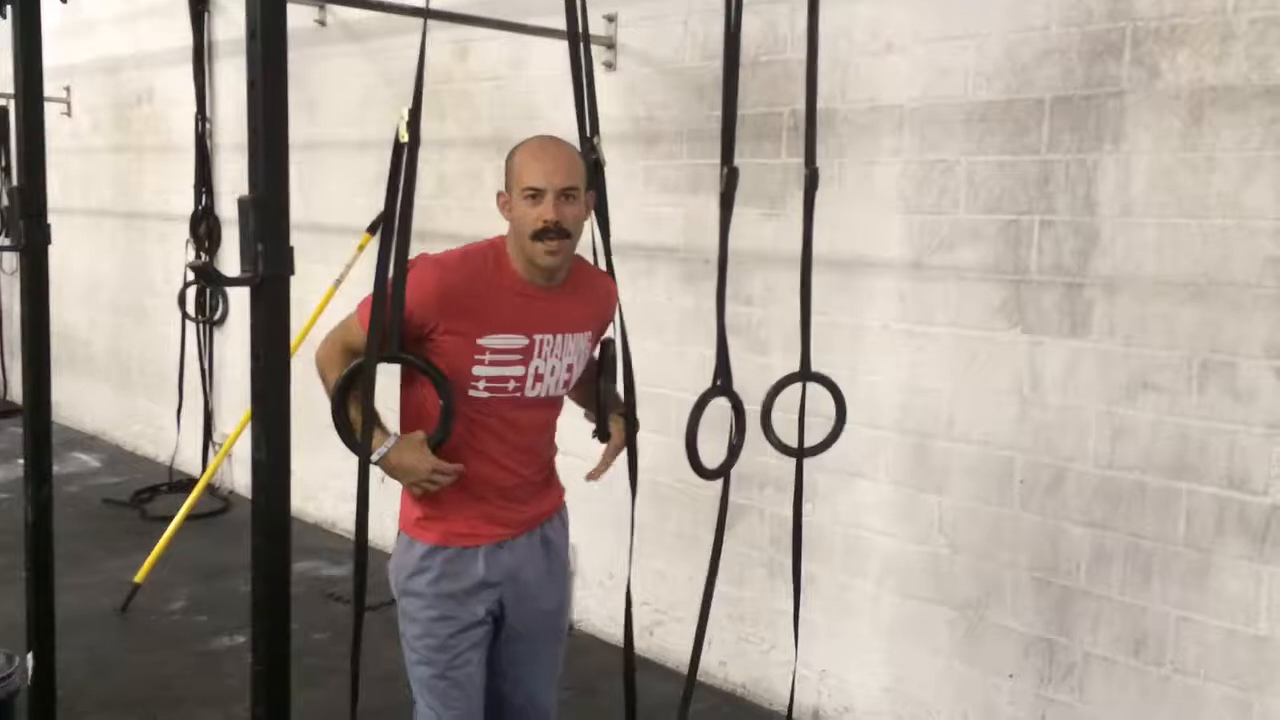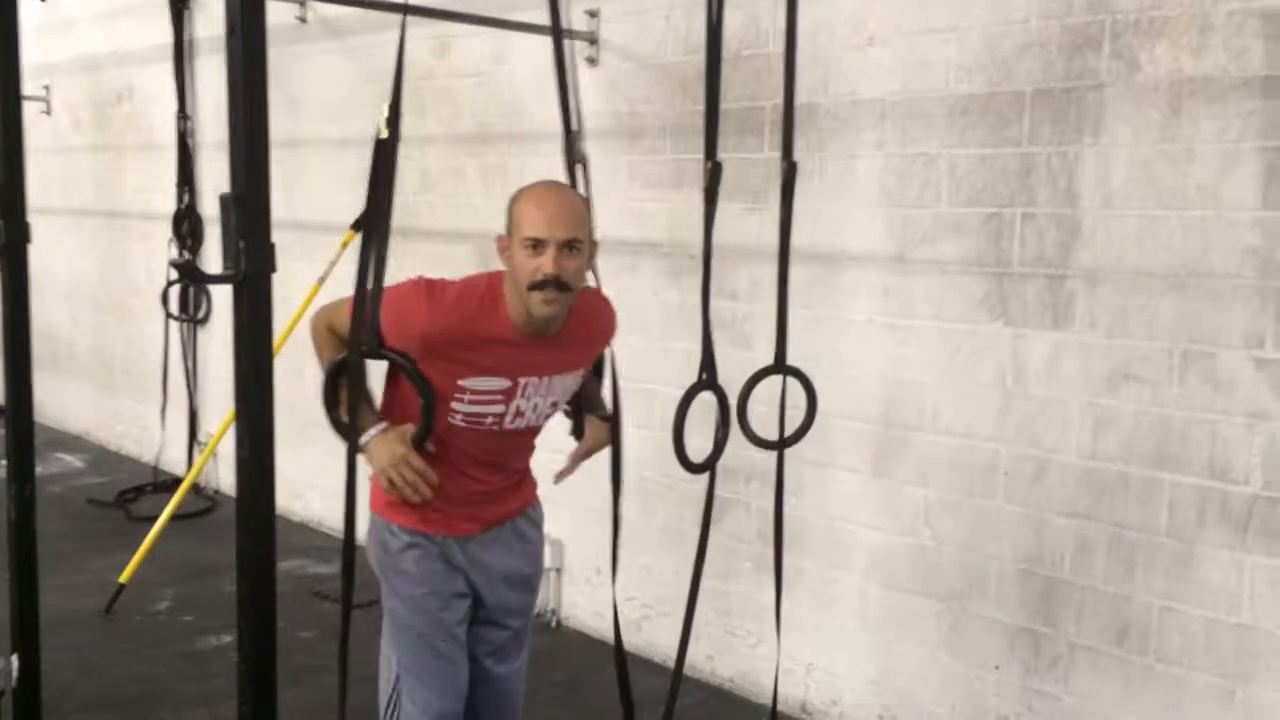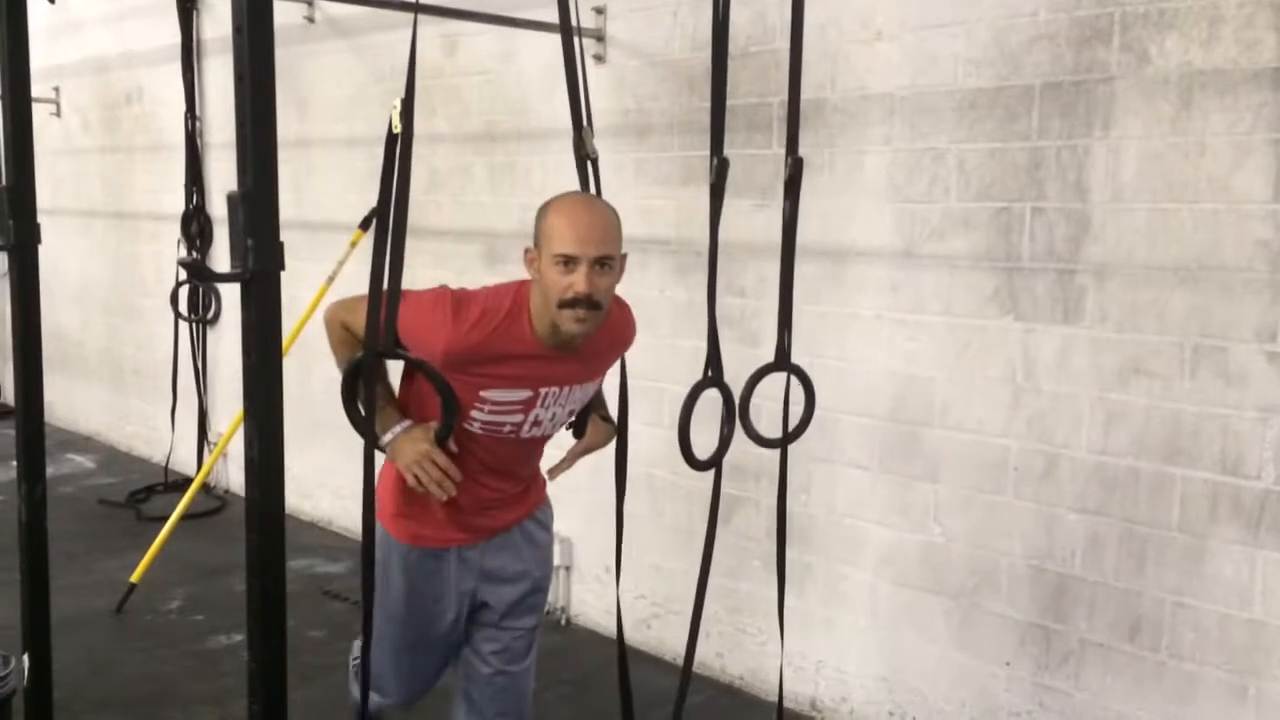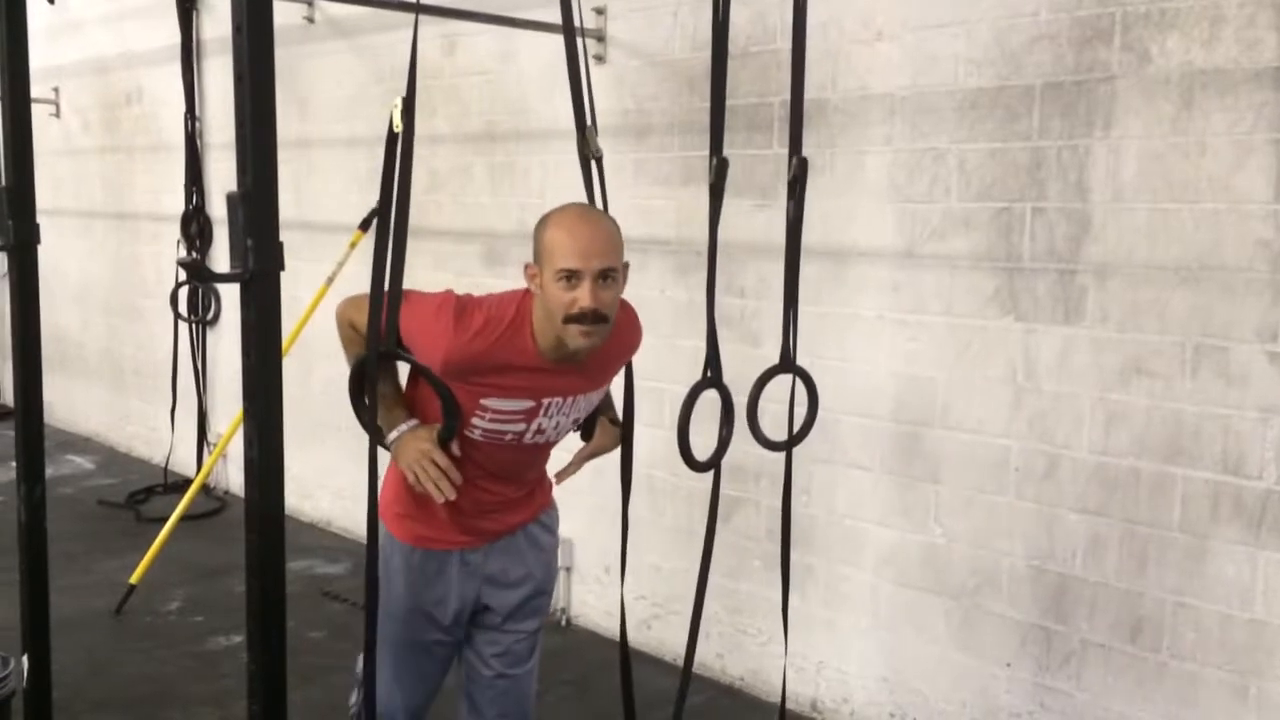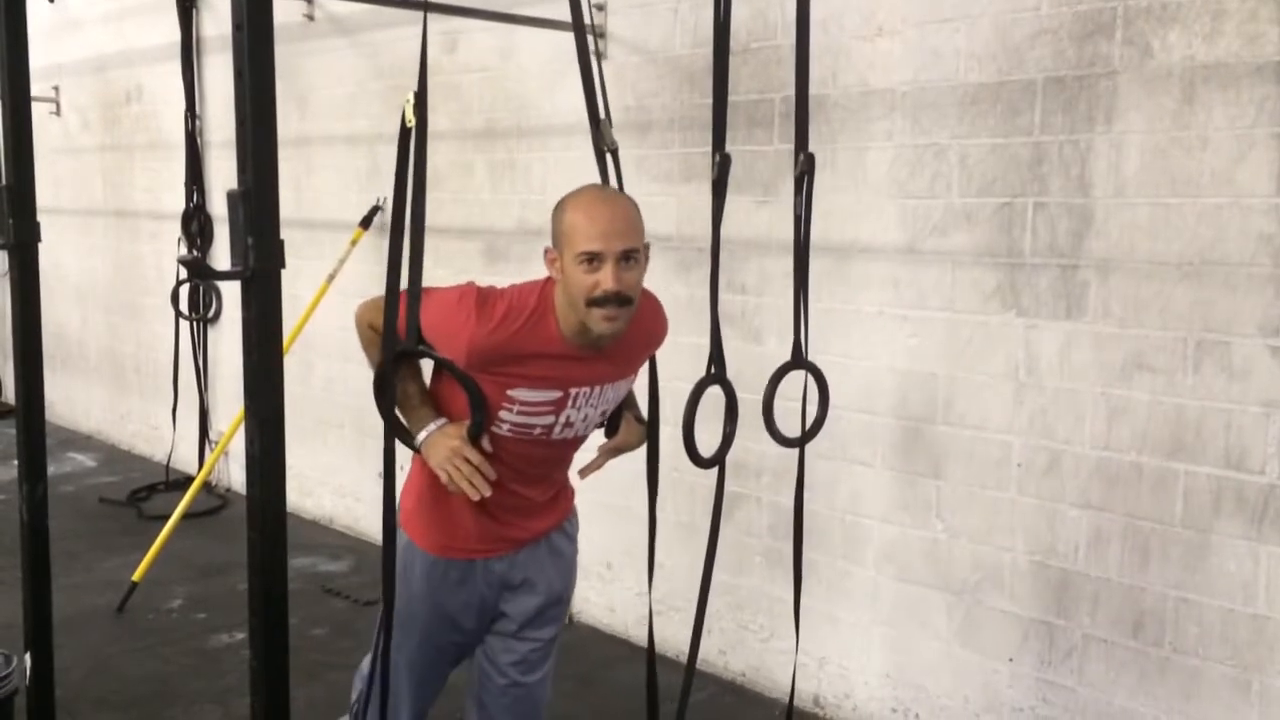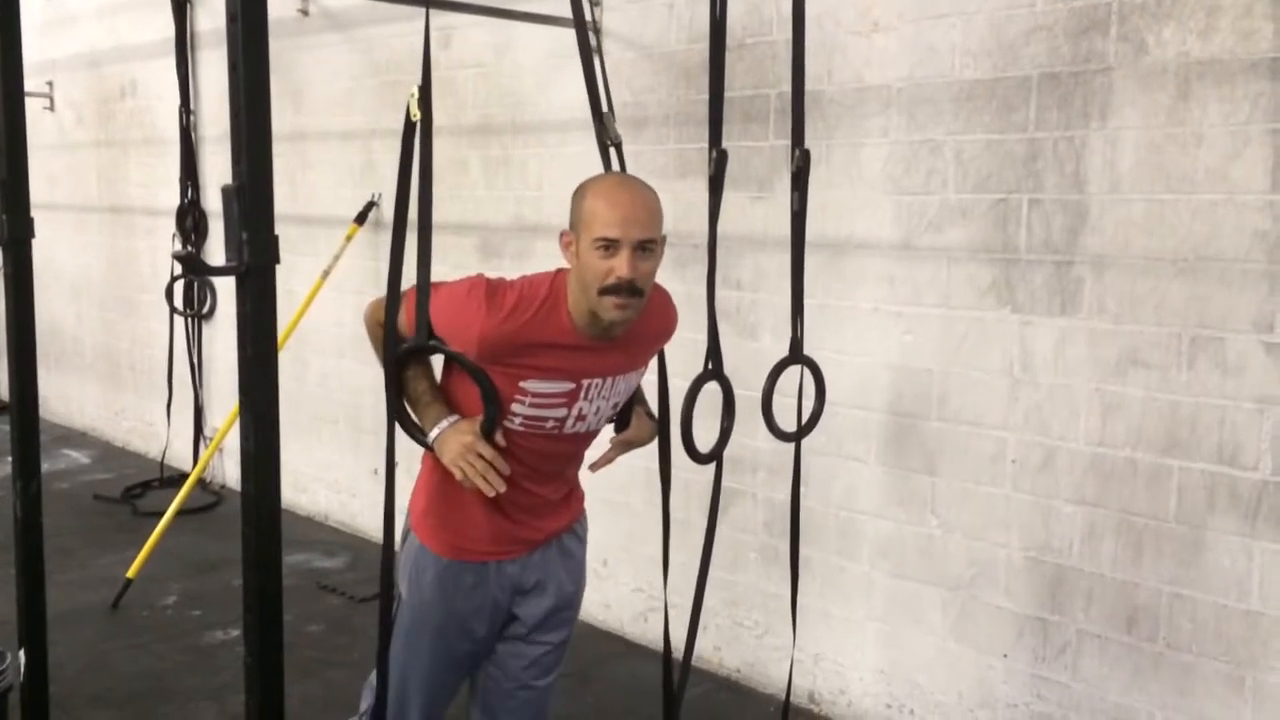
dt=0.4s
person 1, frame 1
left shoulder: (597, 292)
right shoulder: (440, 281)
right elbow: (335, 354)
left wrist: (613, 411)
right wrist: (384, 446)
left hip: (539, 533)
right hip: (446, 544)
person 1, frame 2
left shoulder: (596, 320)
right shoulder: (435, 312)
right elbow: (328, 326)
left wrist: (597, 414)
right wrist: (371, 432)
left hip: (509, 526)
right hip: (419, 529)
person 1, frame 3
left shoulder: (616, 327)
right shoulder: (462, 323)
right elbow: (342, 318)
left wrist: (599, 415)
right wrist: (393, 428)
left hip: (517, 530)
right hip: (424, 531)
person 1, frame 4
left shoulder: (622, 332)
right shoulder: (464, 331)
right elbow: (352, 314)
left wrist: (607, 418)
right wrist: (399, 427)
left hip: (522, 532)
right hip: (429, 533)
person 1, frame 5
left shoulder: (646, 323)
right shoulder: (487, 322)
right elbow: (372, 319)
left wrist: (632, 416)
right wrist: (427, 426)
left hip: (544, 539)
right hip: (446, 538)
person 1, frame 6
left shoulder: (657, 317)
right shoulder: (497, 313)
right elbow: (381, 317)
left wrist: (640, 411)
right wrist: (438, 423)
left hip: (554, 542)
right hip: (457, 542)
